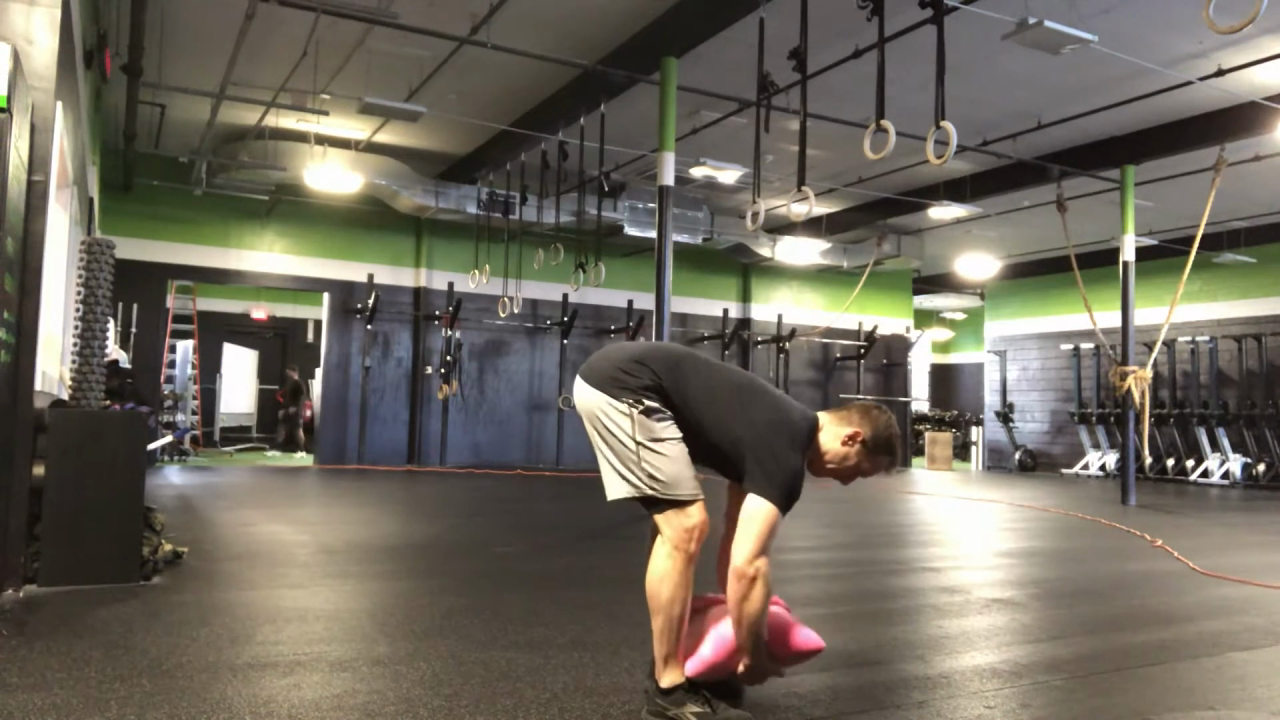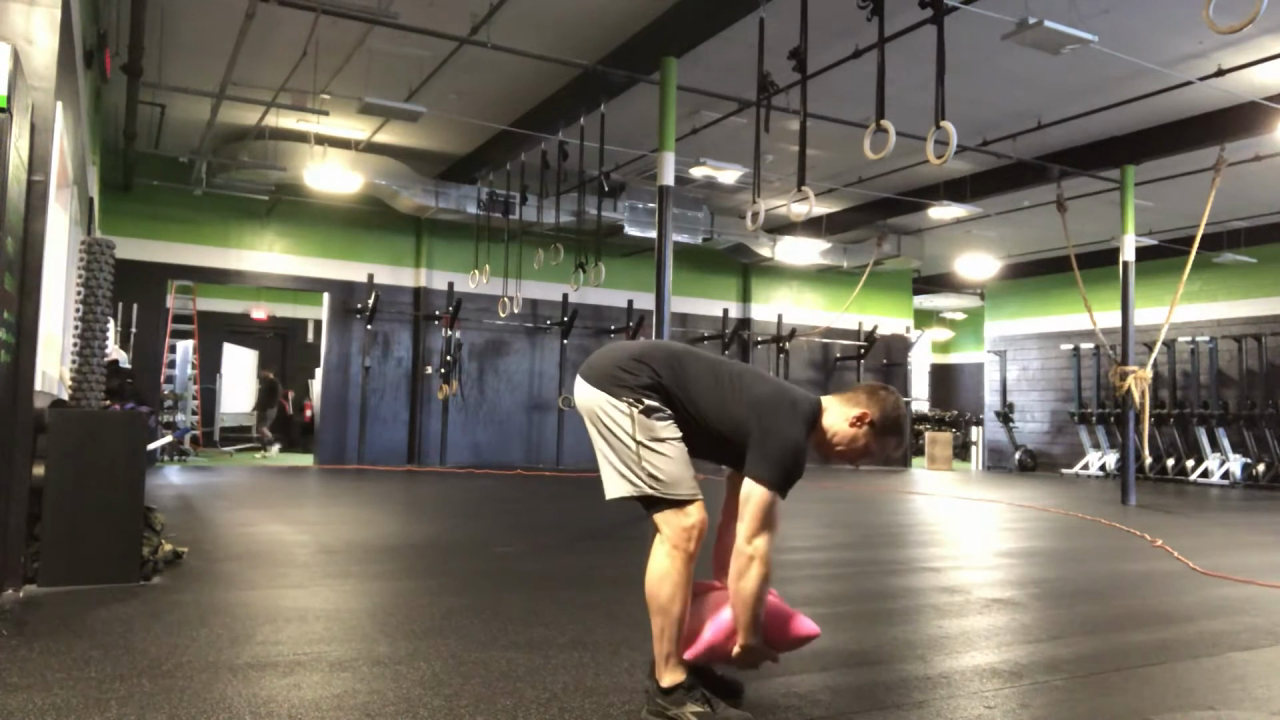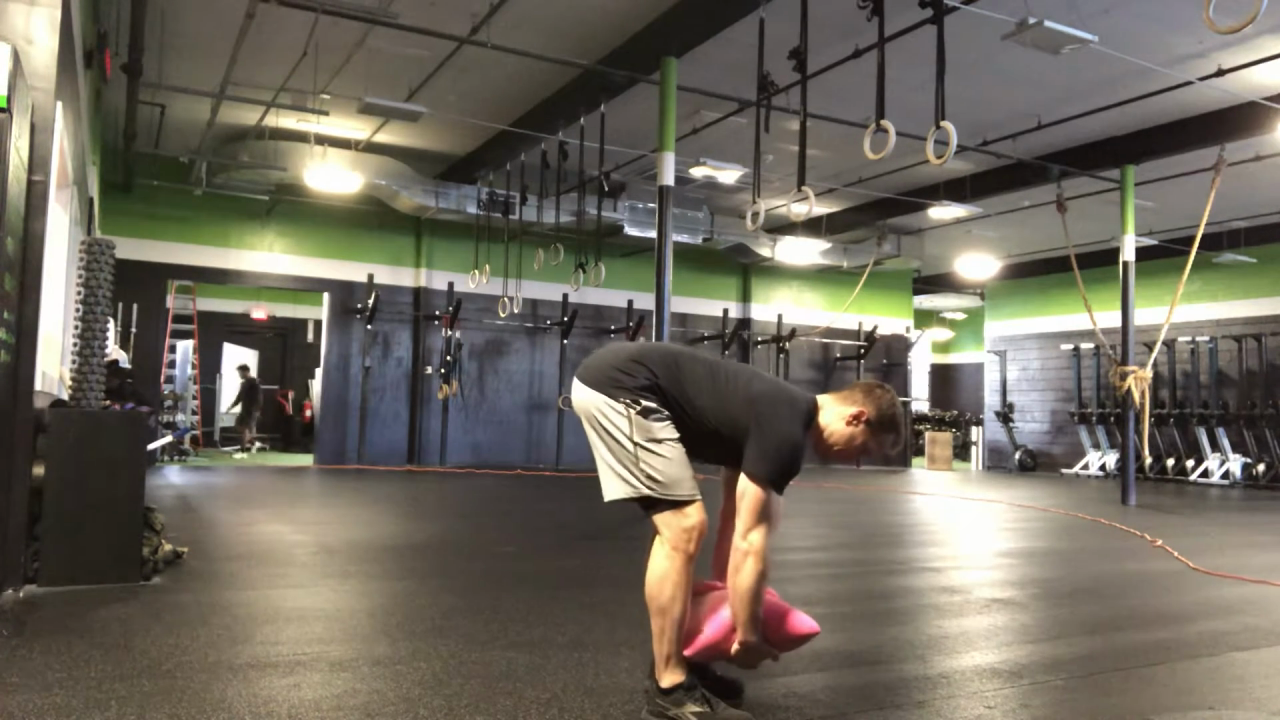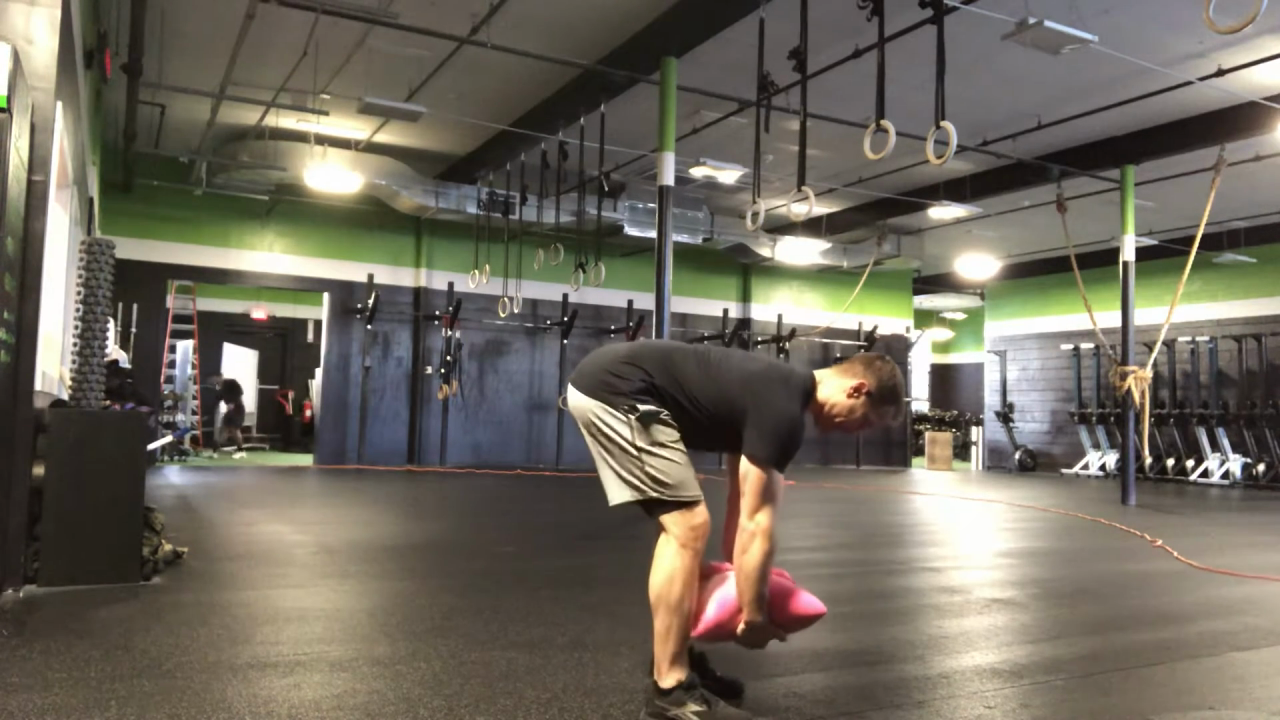
dt=0.4s
person 1, frame 1
left shoulder: (786, 429)
right shoulder: (784, 449)
left elbow: (738, 541)
right elbow: (748, 565)
left wrist: (727, 613)
right wrist: (754, 657)
left hip: (611, 379)
right hip: (621, 386)
left knee: (676, 527)
right knee: (685, 529)
left ankle: (672, 660)
person 1, frame 2
left shoulder: (786, 414)
right shoulder: (788, 433)
left elbow: (736, 529)
right elbow: (751, 546)
right wrist: (748, 640)
left hip: (612, 378)
right hip: (621, 385)
left knee: (678, 528)
right knee: (683, 528)
left ankle: (675, 659)
person 1, frame 3
left shoulder: (781, 413)
right shoulder: (785, 431)
left elbow: (735, 526)
right elbow: (750, 543)
left wrist: (722, 598)
right wrist: (748, 636)
left hip: (608, 381)
right hip: (617, 387)
left knee: (678, 528)
right knee: (683, 530)
left ankle: (675, 659)
person 1, frame 4
left shoulder: (778, 390)
right shoulder: (782, 409)
left elbow: (741, 512)
right elbow: (756, 524)
left wrist: (733, 581)
right wrist: (753, 616)
left hip: (603, 383)
right hip: (614, 390)
left knee: (681, 525)
right knee: (688, 528)
left ankle: (674, 658)
